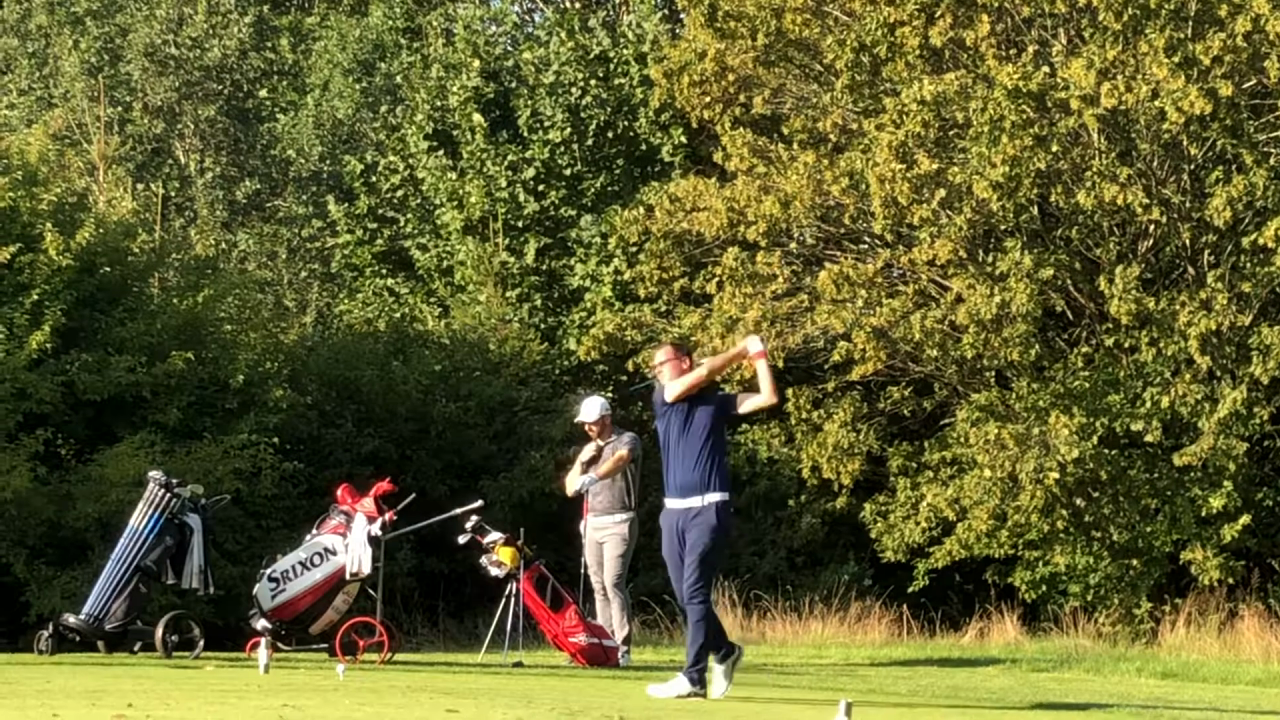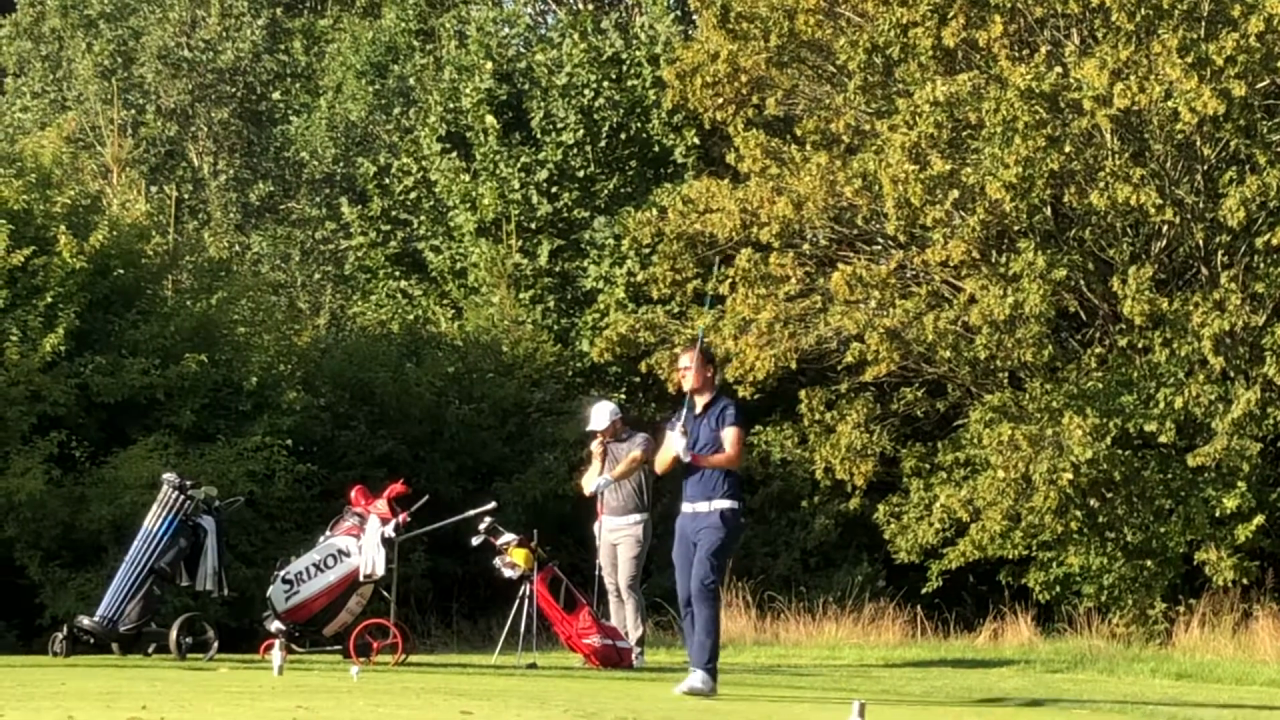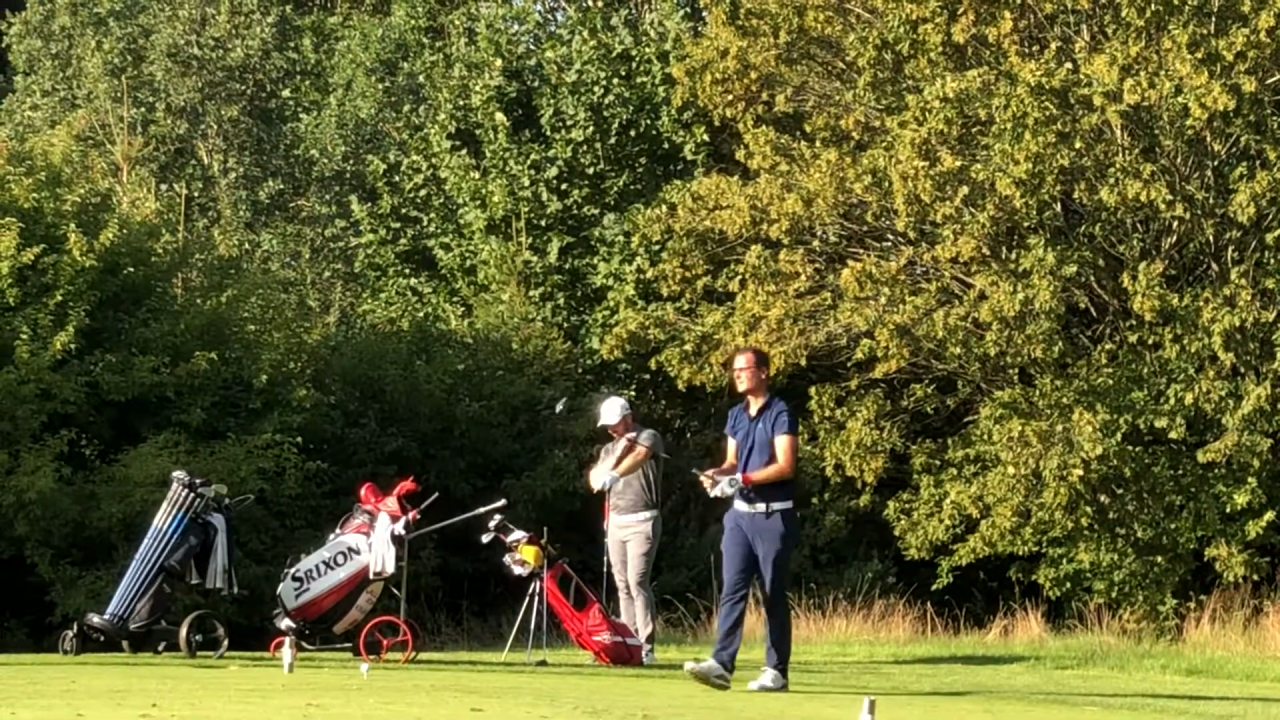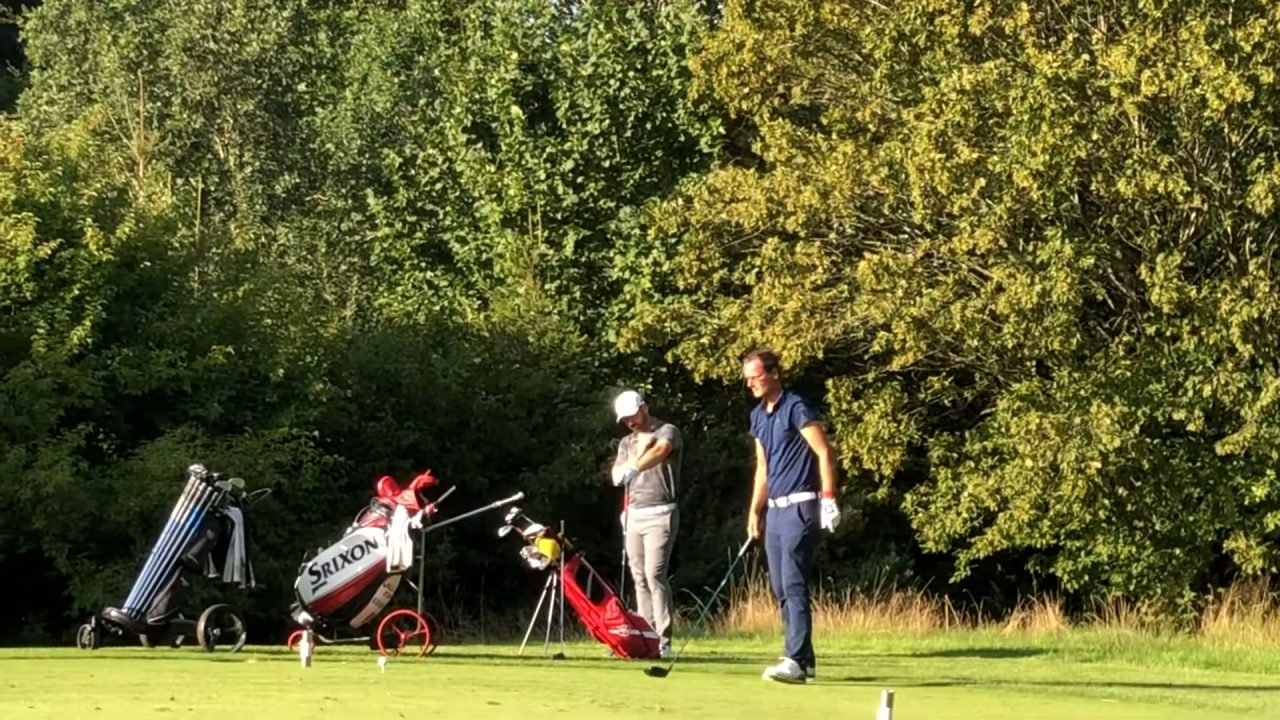
dt=0.7s
person 1, frame 1
left shoulder: (719, 402)
right shoulder: (663, 398)
left elbow: (769, 397)
right elbow: (700, 376)
left wrist: (757, 355)
right wrist: (739, 350)
left hip: (710, 509)
right hip: (674, 511)
left knee: (696, 591)
right knee: (684, 593)
left ankle: (693, 677)
right ankle: (723, 651)
person 1, frame 2
left shoulder: (726, 409)
right shoulder: (681, 416)
left elbow: (733, 458)
right elbow: (660, 466)
left wrist: (692, 457)
right wrist: (673, 447)
left hip: (719, 514)
right hip: (688, 515)
left knee: (702, 588)
right knee: (686, 597)
left ankle: (705, 672)
right ankle: (699, 670)
person 1, frame 3
left shoulder: (780, 414)
right shoulder: (736, 415)
left elbow: (785, 467)
left wrist: (743, 480)
right wrist: (718, 475)
left hip: (774, 516)
right hip: (740, 514)
left knee: (773, 595)
right knee: (733, 588)
left ankle: (777, 670)
right ankle: (721, 664)
person 1, frame 4
left shoulder: (796, 407)
right shoulder: (757, 416)
left elbow: (825, 453)
left wrist: (828, 498)
right wrist: (754, 511)
left hip: (802, 507)
right hip: (775, 509)
left knee: (793, 583)
right knee: (780, 588)
left ankle: (795, 659)
right ankle: (803, 660)
person 2, frame 1
left shoulder: (627, 440)
right shoulder: (589, 449)
left elbow: (618, 461)
right elbow: (570, 490)
left wrist: (593, 477)
right wrist: (581, 461)
left hip: (619, 523)
right hip: (593, 524)
left knee: (614, 583)
right knee: (599, 586)
left ankle: (623, 649)
person 2, frame 2
left shoulder: (640, 440)
right shoulder: (601, 448)
left elbow: (633, 462)
right elbow: (587, 488)
left wrist: (608, 479)
right wrist: (597, 459)
left hip: (633, 525)
right hip: (606, 525)
left knee: (628, 585)
right knee: (613, 588)
left ankle: (637, 650)
person 2, frame 3
left shoulder: (649, 437)
right shoulder: (610, 448)
left elbow: (639, 456)
right elbow: (594, 481)
left wrist: (614, 475)
right wrist: (618, 453)
left hip: (643, 521)
right hip: (616, 523)
left knee: (638, 582)
right knee: (623, 585)
left ankle: (647, 648)
person 2, frame 4
left shoulder: (667, 431)
right shoulder: (626, 442)
left elbow: (660, 451)
right elbow: (617, 476)
left wrist: (635, 467)
right wrist: (637, 454)
left hip: (660, 514)
right hip: (633, 515)
left knee: (654, 575)
right knee: (639, 578)
left ankle: (664, 641)
